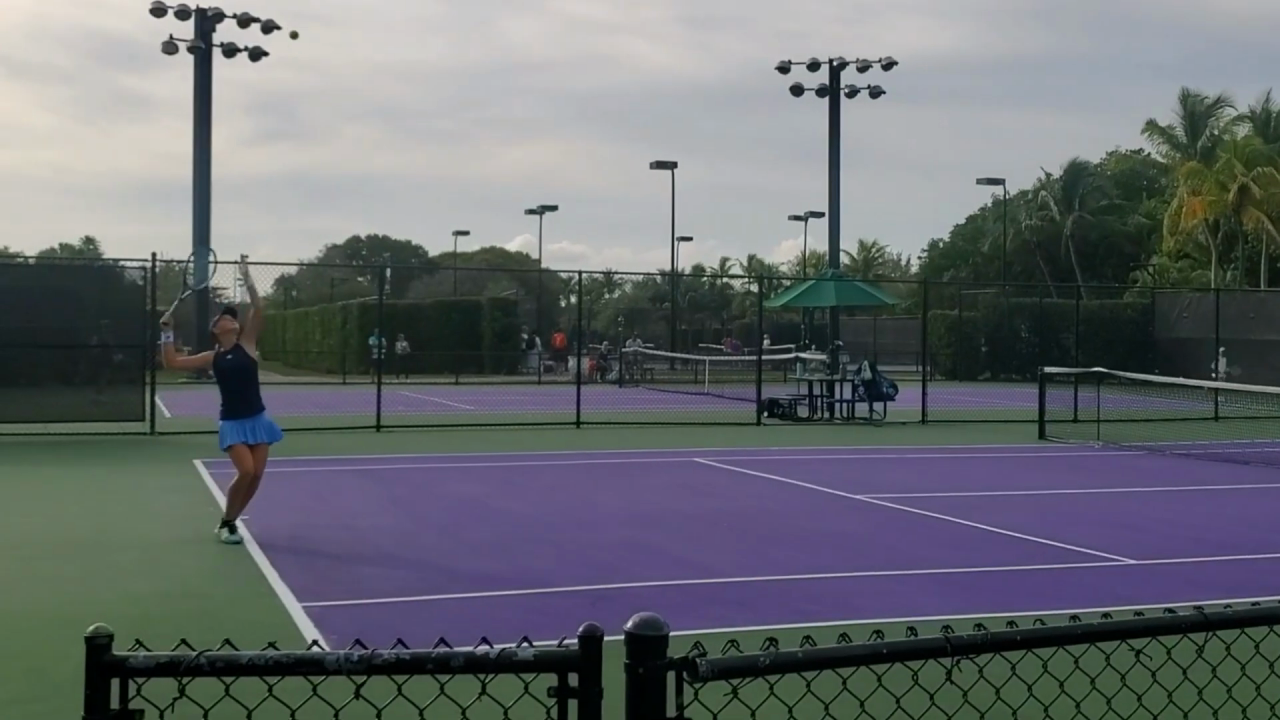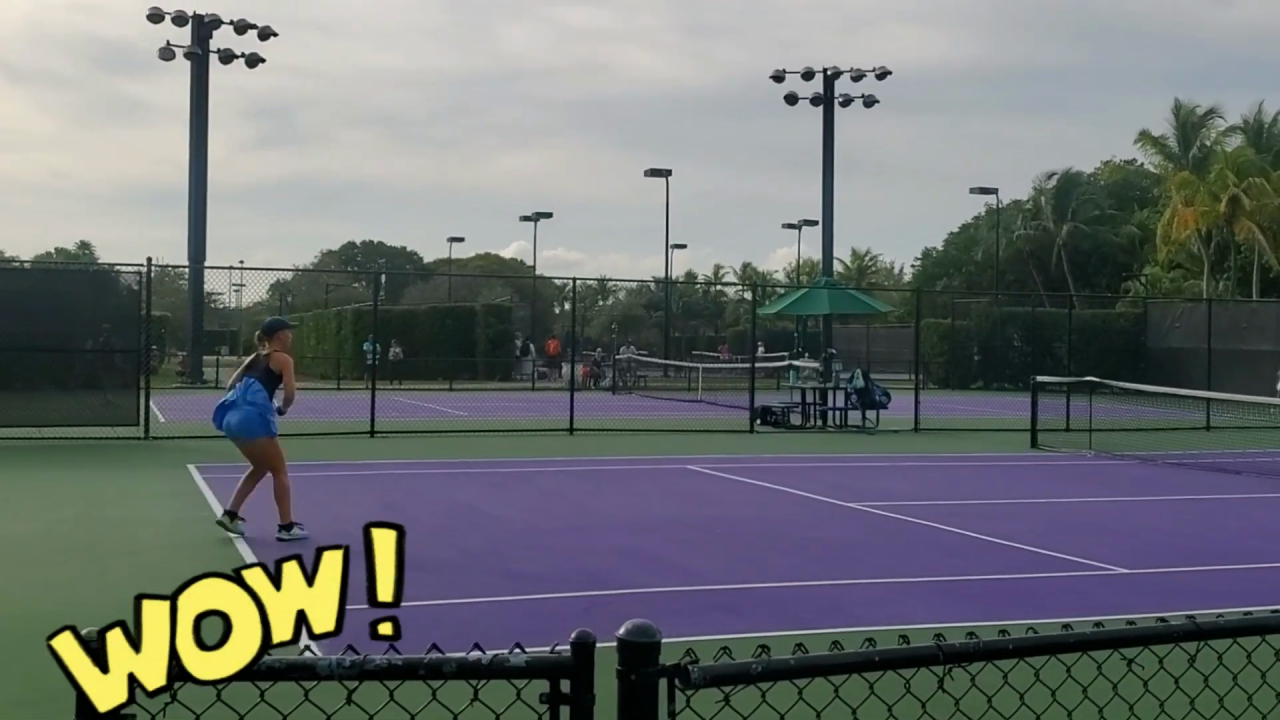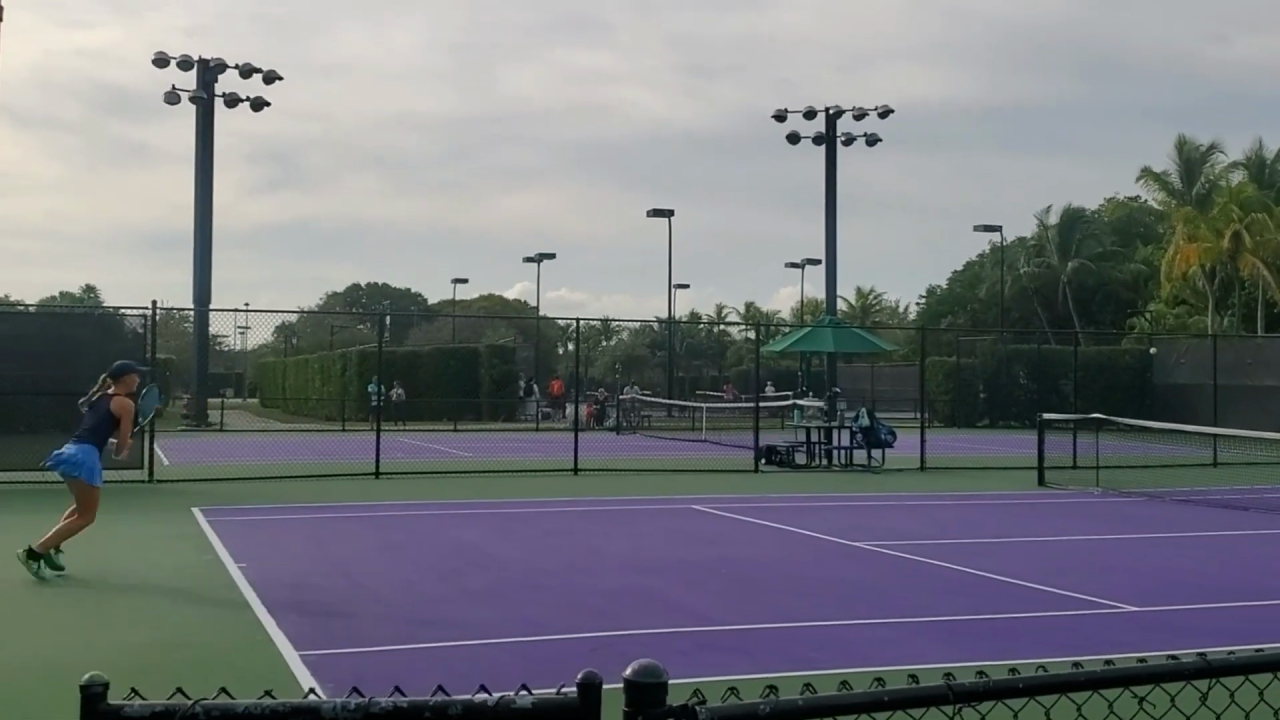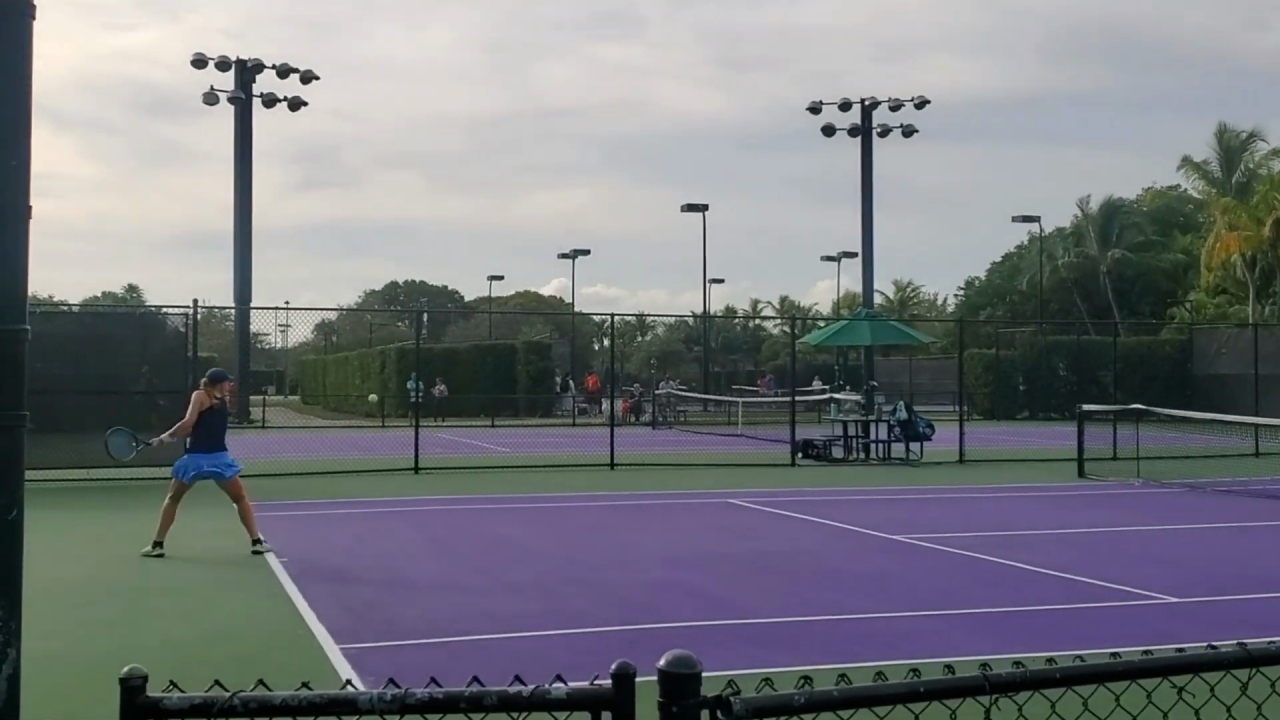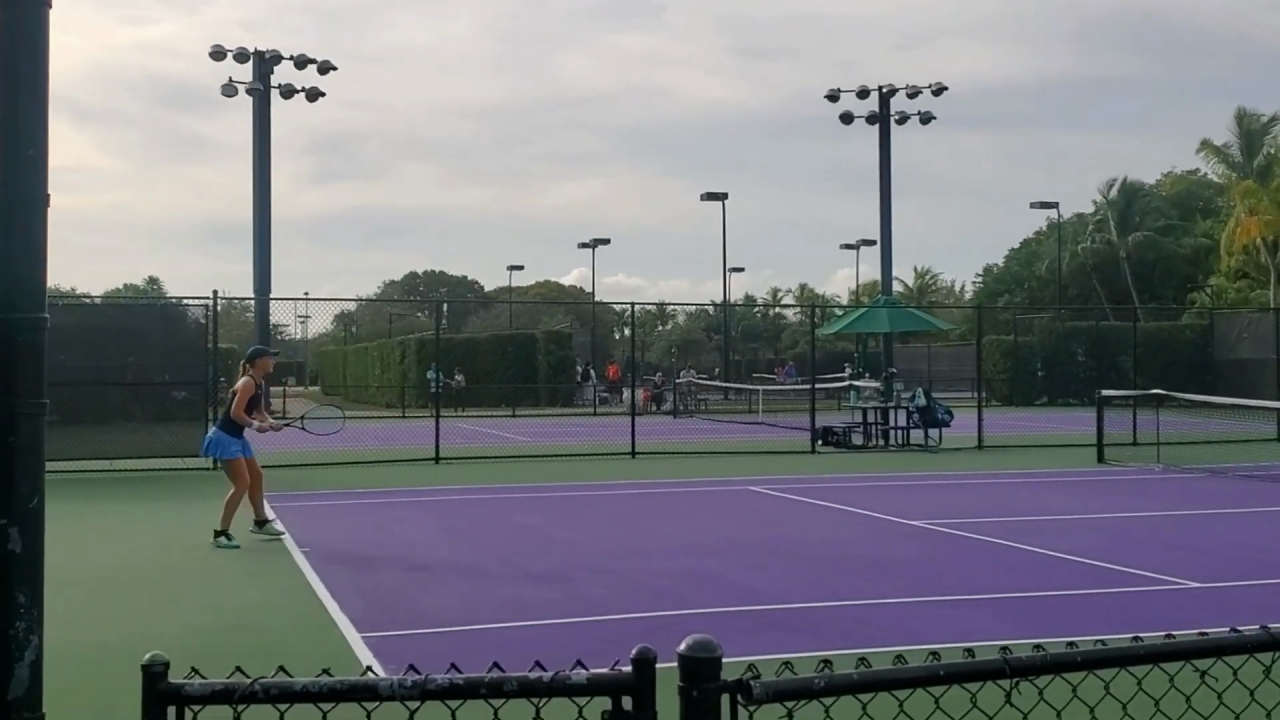
dt=1s
person 1, frame 1
left shoulder: (247, 344)
right shoulder: (212, 358)
left elbow: (257, 311)
right elbow: (172, 363)
left wrist: (247, 278)
right wrist: (166, 333)
left hip: (257, 420)
right hip: (233, 424)
left knee: (256, 476)
right knee: (246, 472)
left ankle: (230, 522)
right ankle: (226, 522)
person 1, frame 2
left shoulder: (254, 358)
right shoulder: (283, 359)
left elbow: (232, 386)
right elbow: (289, 394)
right wrist: (282, 408)
left hip: (231, 416)
right hip: (253, 417)
left knee: (260, 468)
right knee: (279, 471)
left ankle: (230, 514)
right ankle: (286, 527)
person 1, frame 3
left shoulder: (98, 397)
right shoulder: (126, 404)
right elbow: (123, 442)
left wrist: (112, 443)
right wrist: (119, 452)
left hip: (72, 451)
right hip: (85, 457)
left knee: (82, 508)
right knee: (85, 516)
left ankle: (53, 550)
right ankle: (34, 552)
person 1, frame 4
left shoulder: (199, 396)
right shoulder: (225, 403)
left elbow: (188, 423)
left wrist: (166, 437)
right wrist: (176, 436)
left hip: (195, 459)
right hip: (219, 459)
left knee: (173, 499)
right knee: (242, 500)
left ankle: (157, 545)
right ankle: (257, 542)
person 1, frame 5
left shoulder: (259, 383)
right shoulder: (247, 383)
left elbow: (259, 409)
right elbow: (235, 413)
left wrist: (268, 422)
right wrist: (255, 425)
left hip: (236, 438)
right hip: (225, 438)
left knee: (256, 477)
right knee: (242, 484)
left ankle: (261, 522)
right ankle: (221, 533)
